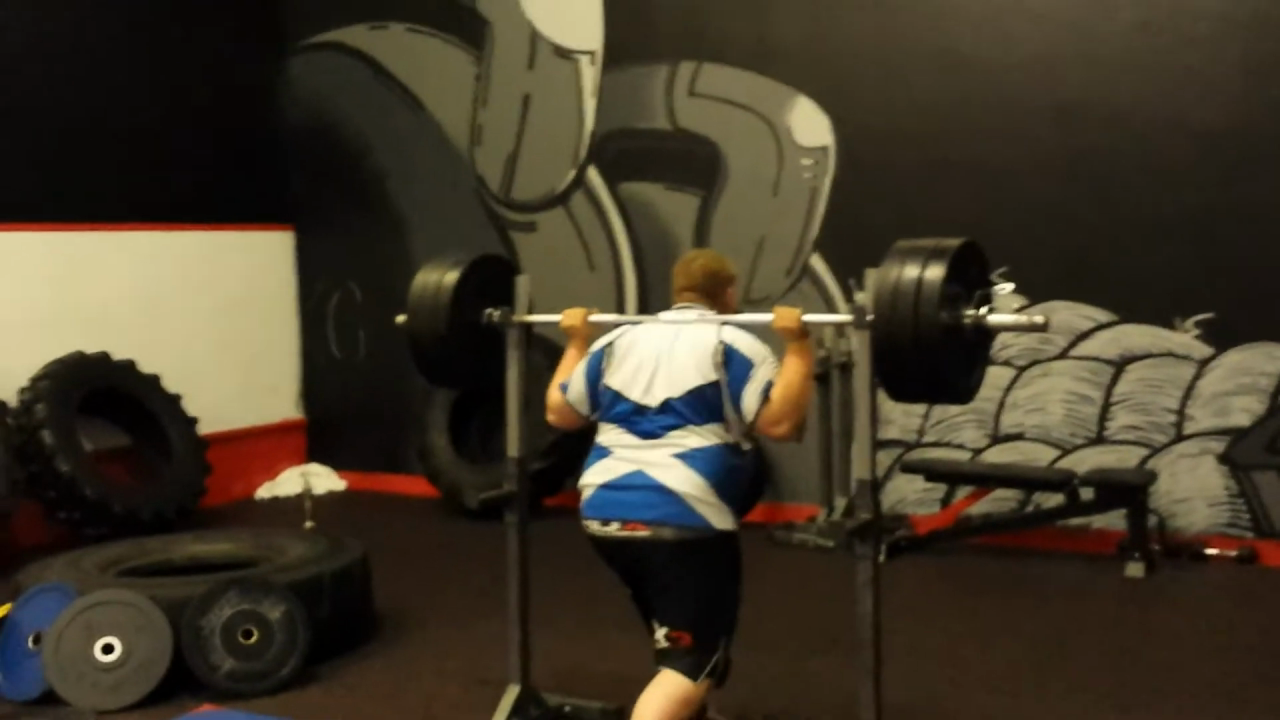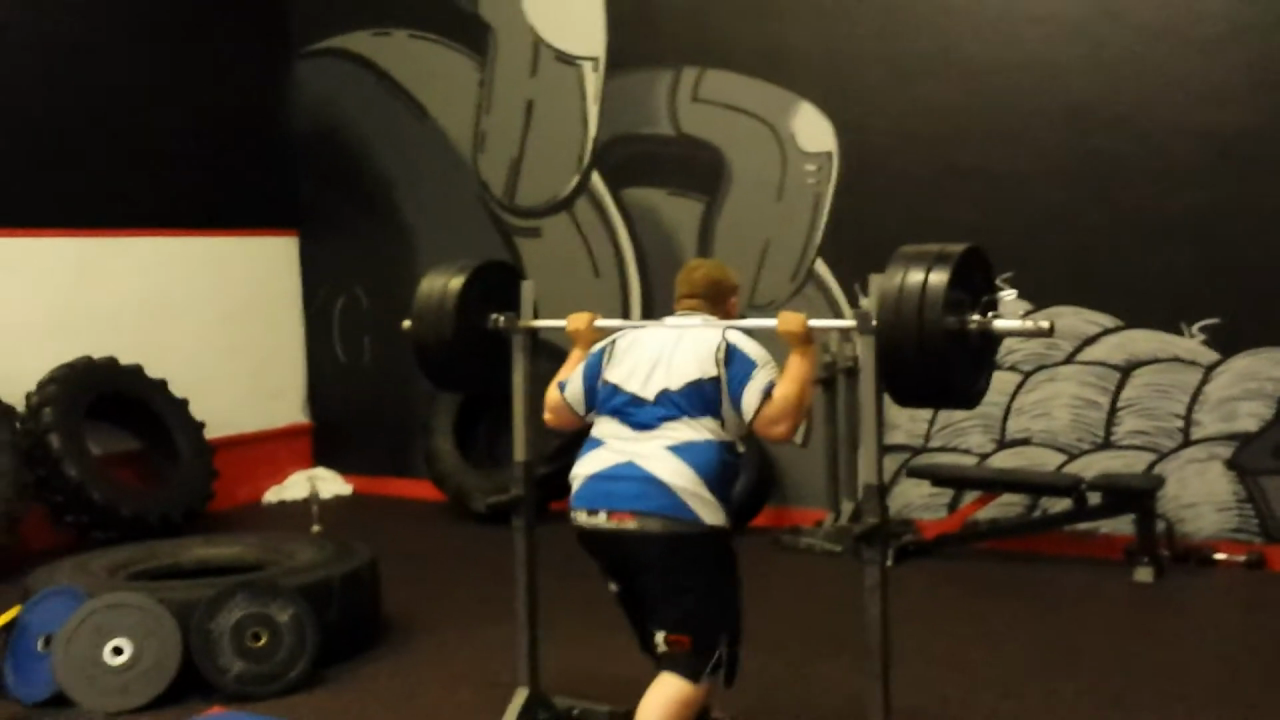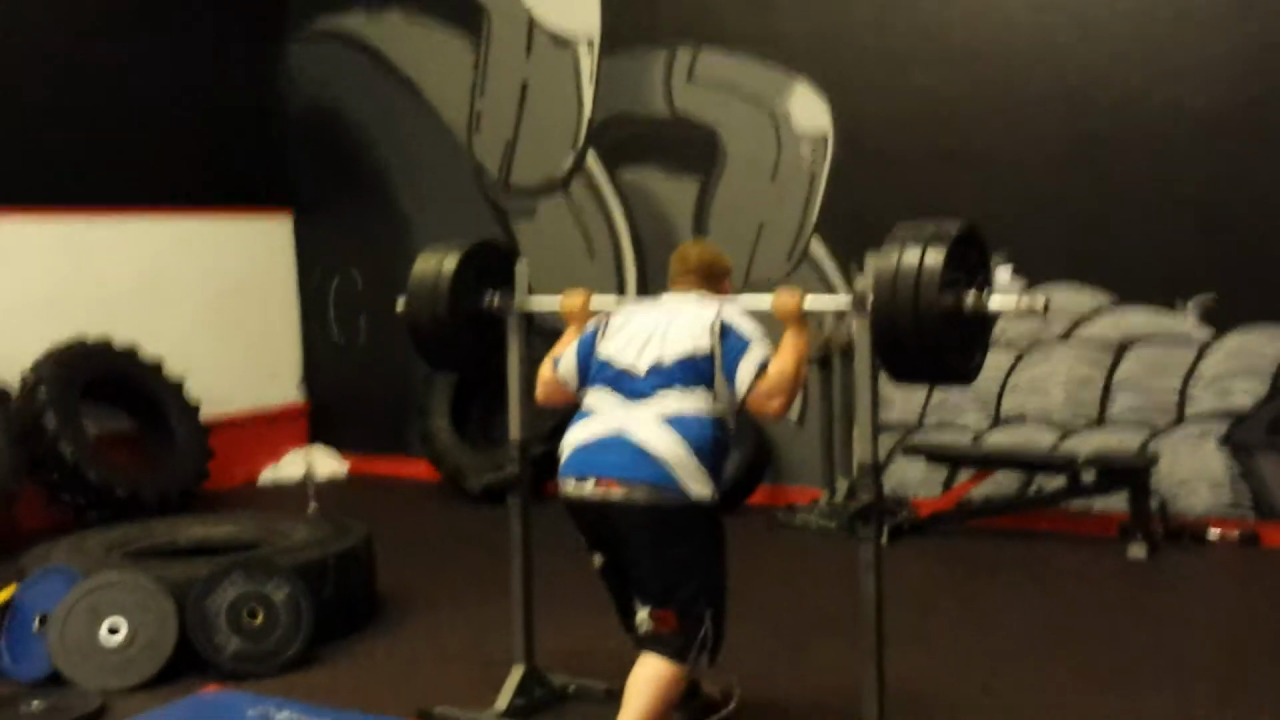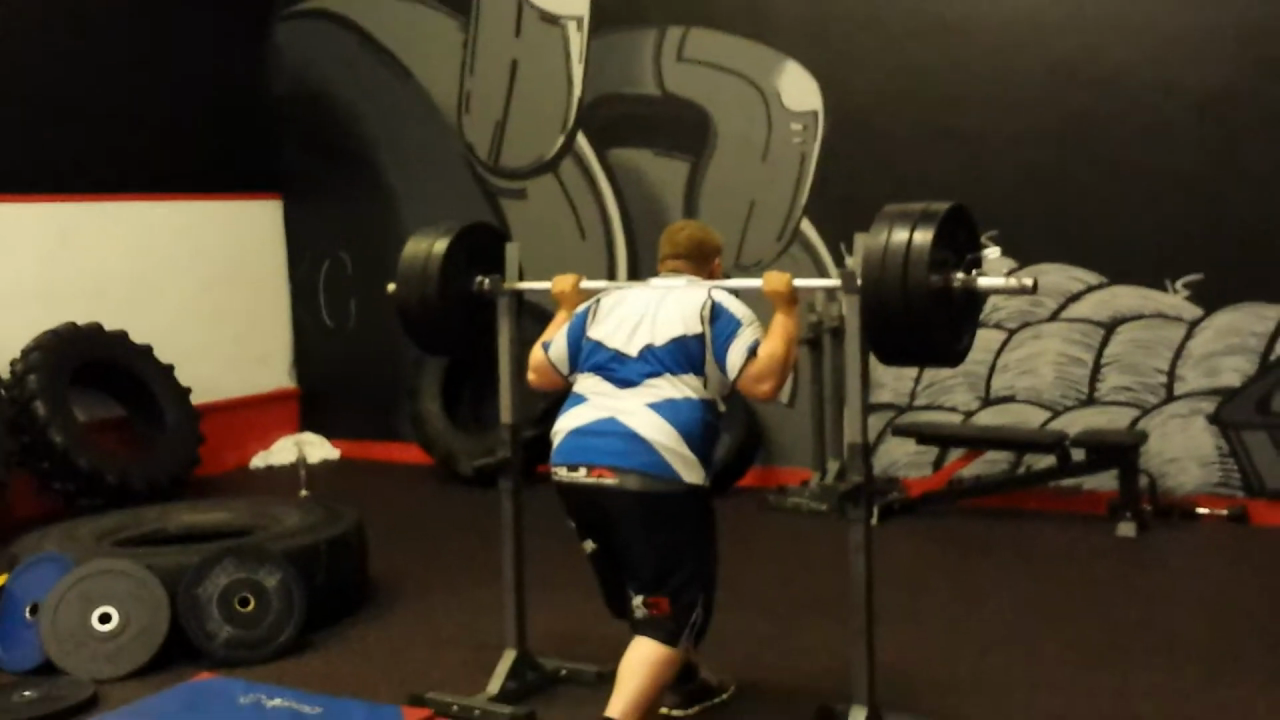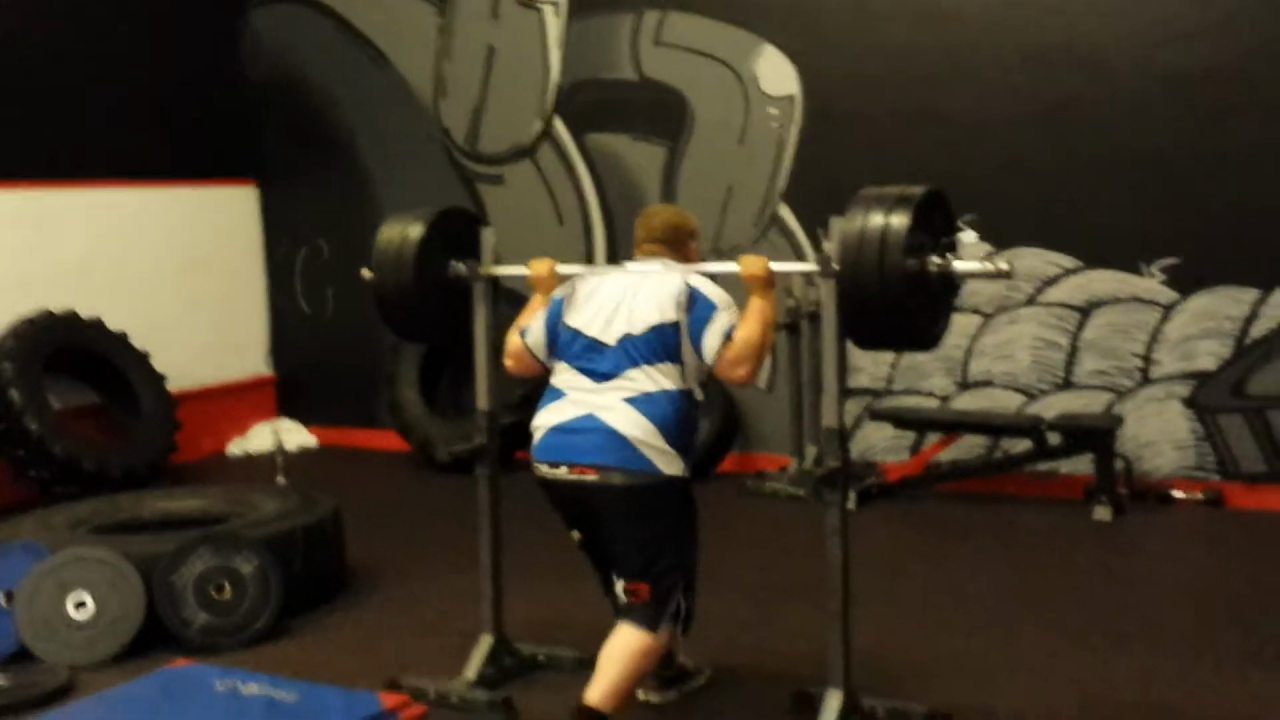
dt=0.2s
person 1, frame 1
left shoulder: (618, 341)
right shoulder: (731, 344)
left elbow: (558, 413)
right elbow: (780, 421)
left wrist: (576, 343)
right wrist: (796, 344)
left hip: (603, 513)
right hip: (684, 520)
left knee: (678, 631)
right knee: (692, 659)
person 1, frame 2
left shoulder: (619, 344)
right shoulder: (730, 347)
left elbow: (555, 413)
right elbow: (778, 423)
left wrist: (580, 346)
right wrist: (800, 349)
left hip: (592, 508)
right hip: (673, 513)
left knee: (667, 630)
right knee: (691, 656)
person 1, frame 3
left shoulder: (613, 322)
right shoulder: (725, 323)
left elbow: (547, 390)
right elbow: (772, 398)
left wrist: (574, 325)
right wrist: (794, 326)
left hip: (582, 480)
right hip: (661, 487)
left knee: (652, 606)
right knee: (676, 630)
person 1, frame 4
left shoulder: (604, 304)
right shoulder: (716, 306)
left elbow: (539, 373)
right elbow: (763, 381)
left wrist: (565, 308)
right wrist: (784, 308)
left hip: (574, 465)
right hip: (654, 472)
left knee: (645, 593)
right knee: (668, 616)
person 1, frame 5
left shoulder: (579, 289)
right shoulder: (692, 291)
left elbow: (517, 358)
right elbow: (739, 364)
left wrist: (541, 292)
right wrist: (761, 292)
left hip: (555, 456)
right hip: (635, 463)
left knee: (636, 576)
right knee: (654, 606)
left ankle: (658, 668)
